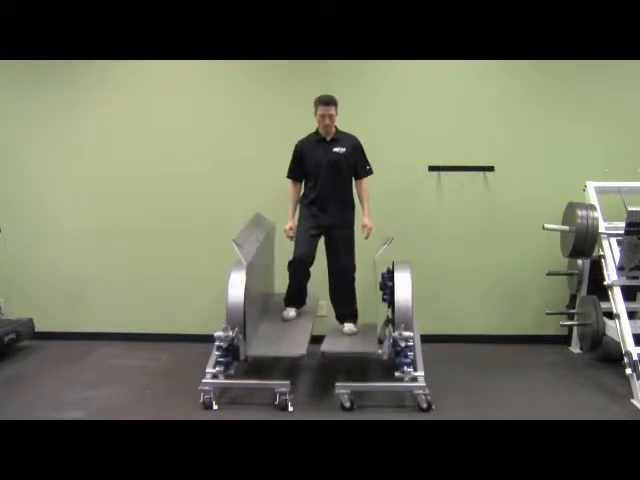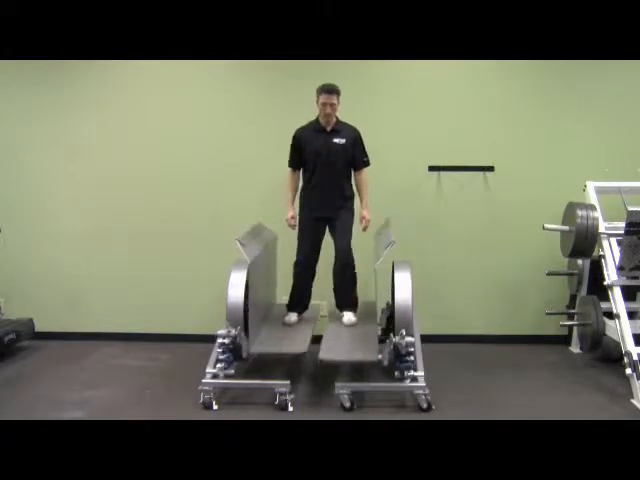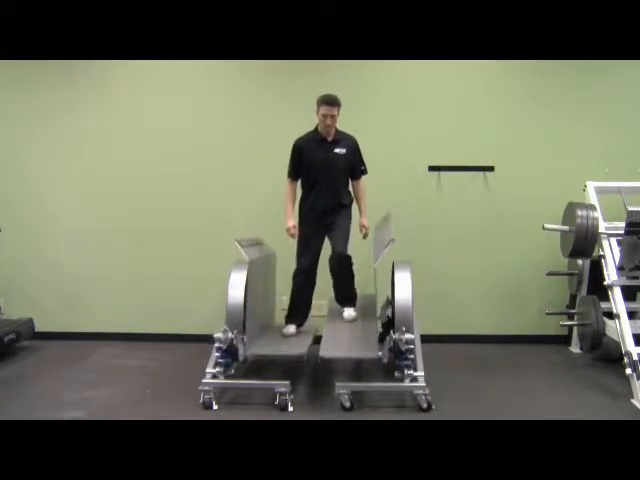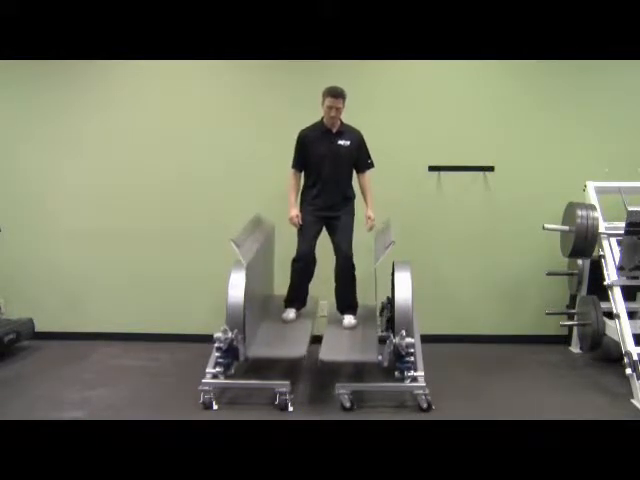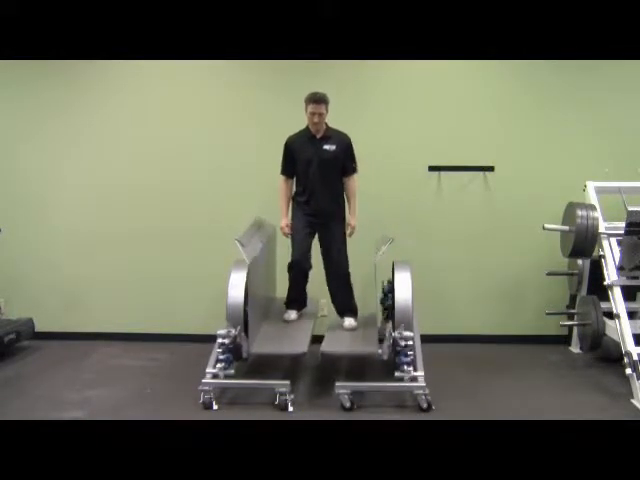
dt=0.5s
person 1, frame 1
left shoulder: (351, 144)
right shoulder: (303, 146)
left elbow: (361, 181)
right elbow: (295, 184)
left wrist: (366, 215)
right wrist: (290, 218)
left hip: (341, 216)
right hip: (310, 213)
left knee: (343, 268)
right knee: (300, 259)
left ankle: (347, 317)
right ankle: (294, 303)
person 1, frame 2
left shoulder: (351, 134)
right shoulder: (302, 135)
left elbow: (359, 172)
right elbow: (294, 172)
left wrist: (364, 207)
right wrist: (290, 206)
left hip: (342, 207)
right hip: (311, 208)
left knee: (344, 255)
right knee: (305, 258)
left ankle: (347, 307)
right ankle: (296, 308)
person 1, frame 3
left shoulder: (349, 143)
right shoulder: (302, 144)
left elbow: (357, 180)
right elbow: (292, 182)
left wrist: (363, 214)
right wrist: (290, 216)
left hip: (340, 212)
right hip: (311, 215)
left knee: (340, 255)
right knee: (305, 266)
left ankle: (348, 303)
right ankle: (295, 319)
person 1, frame 4
left shoulder: (354, 136)
right shoulder: (306, 135)
left elbow: (363, 173)
right elbow: (296, 172)
left wrist: (369, 207)
right wrist: (293, 205)
left hip: (342, 207)
right hip: (312, 206)
left knee: (345, 256)
right knee: (304, 255)
left ankle: (348, 310)
right ankle: (294, 304)
person 1, frame 5
left shoulder: (341, 141)
right shoulder: (293, 142)
left elbow: (349, 179)
right elbow: (287, 180)
left wrist: (352, 213)
right wrist: (284, 215)
left hip: (333, 213)
right hip: (303, 212)
left knee: (337, 263)
right knee: (299, 260)
left ankle: (348, 312)
right ankle: (295, 305)
